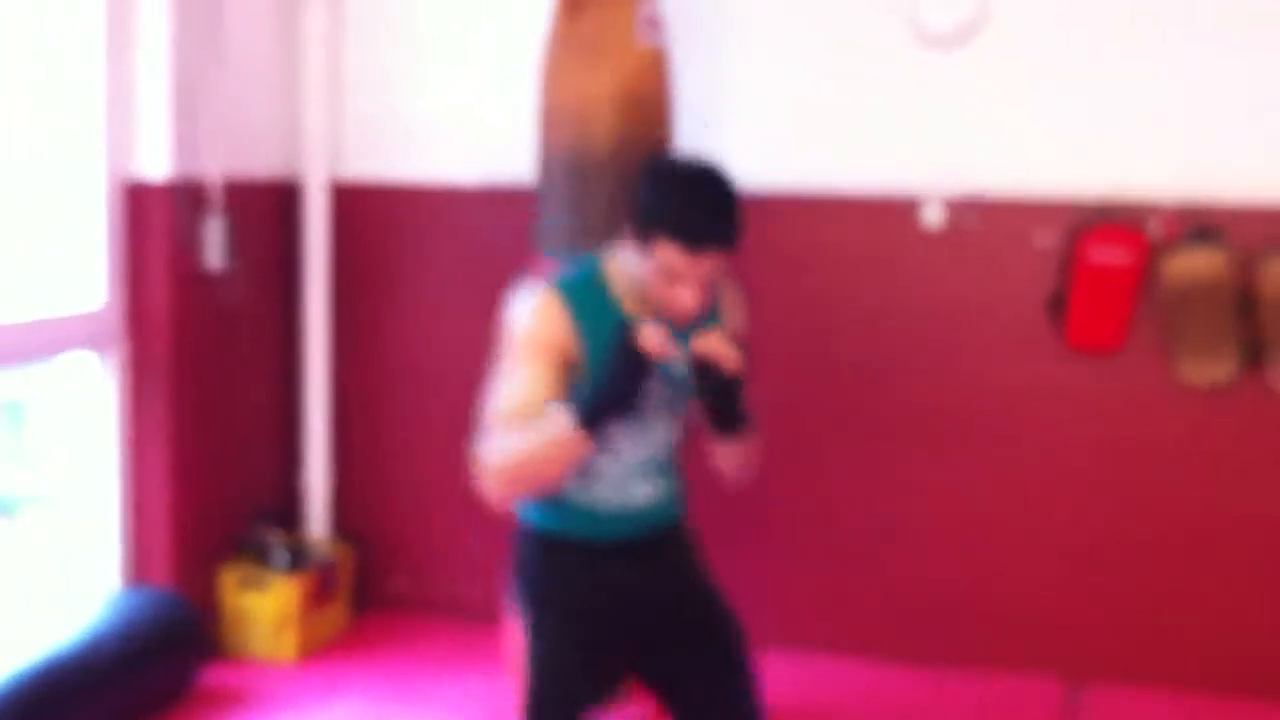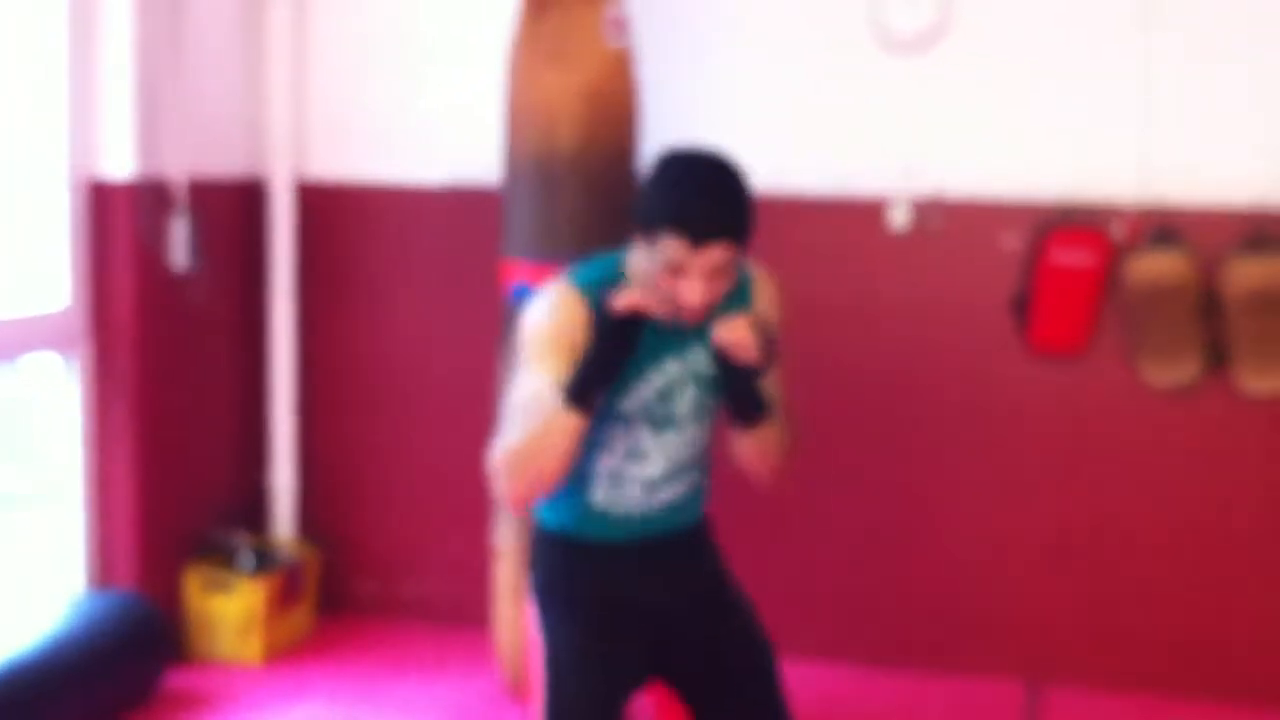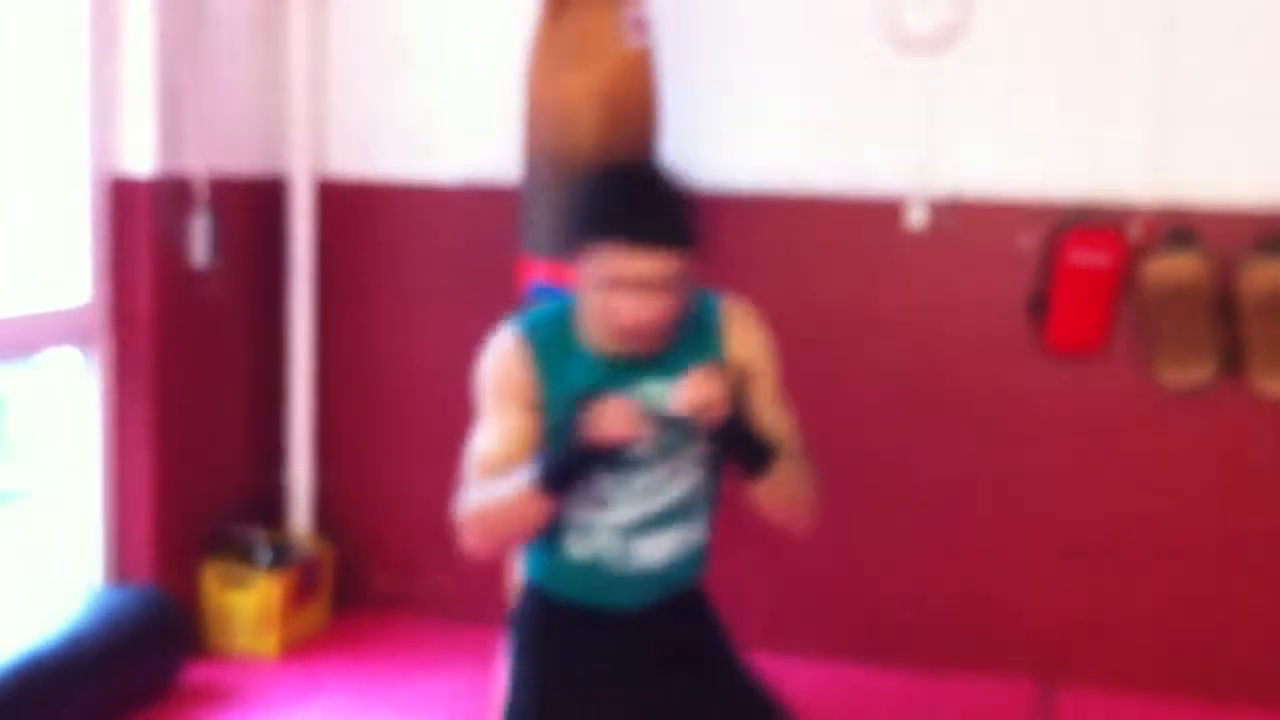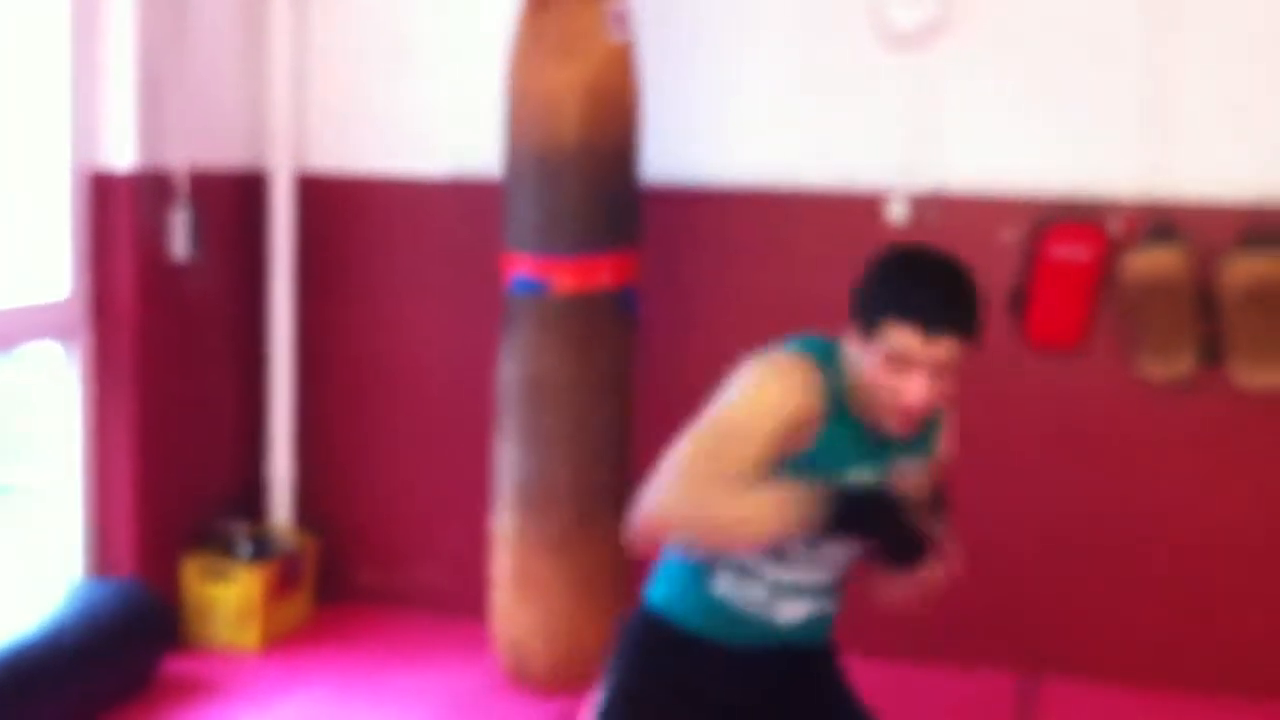
dt=0.5s
person 1, frame 1
left shoulder: (719, 305)
right shoulder: (549, 313)
left elbow: (738, 471)
right elbow: (500, 479)
left wrist: (726, 408)
right wrist: (604, 398)
left hip: (659, 555)
right hip: (564, 566)
person 1, frame 2
left shoulder: (751, 296)
right shoulder: (565, 309)
left elbow: (766, 465)
right elbow: (513, 484)
left wrist: (746, 391)
right wrist: (595, 369)
left hip: (683, 554)
right hip: (583, 567)
person 1, frame 3
left shoulder: (732, 334)
right shoulder: (525, 352)
left elbow: (799, 510)
right elbow: (478, 532)
left wrist: (740, 437)
right wrist: (565, 466)
left hip: (680, 627)
right hip: (566, 634)
person 1, frame 4
left shoulder: (926, 423)
right shoulder: (783, 381)
left elbow: (910, 587)
right elbow: (662, 509)
left wrist: (910, 541)
right wrist: (826, 506)
left hip: (795, 673)
right hip: (675, 661)
